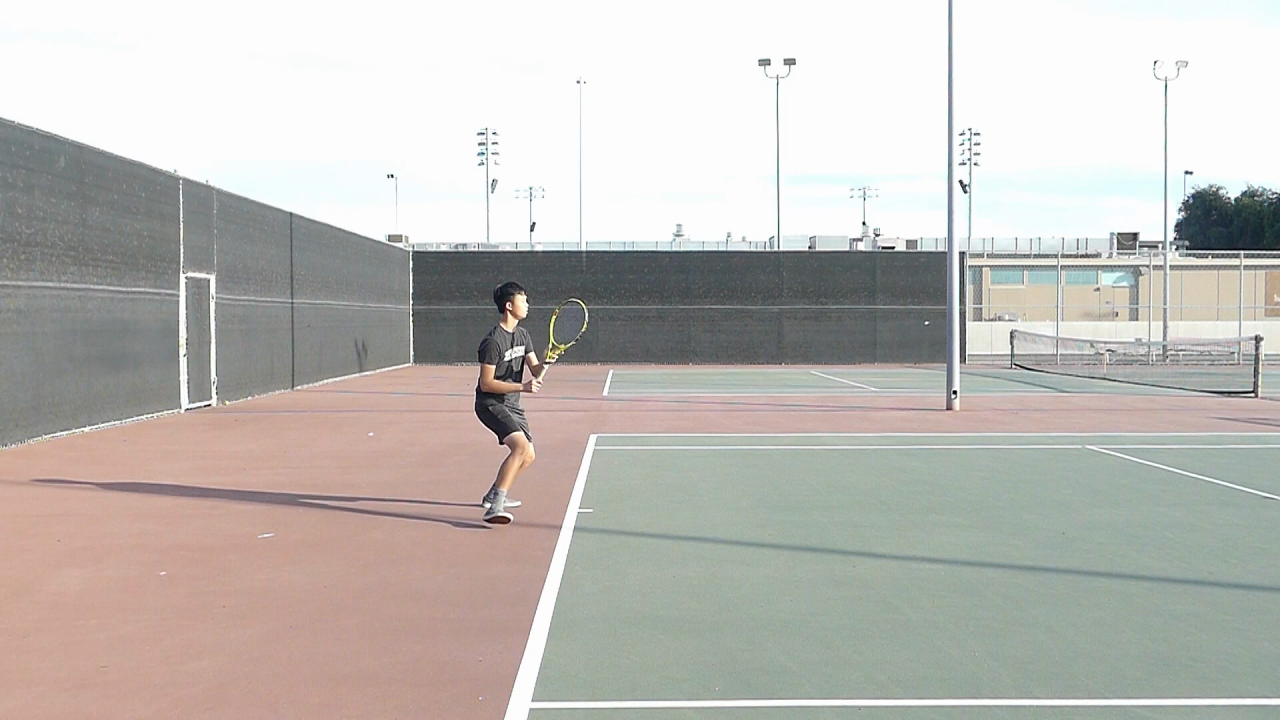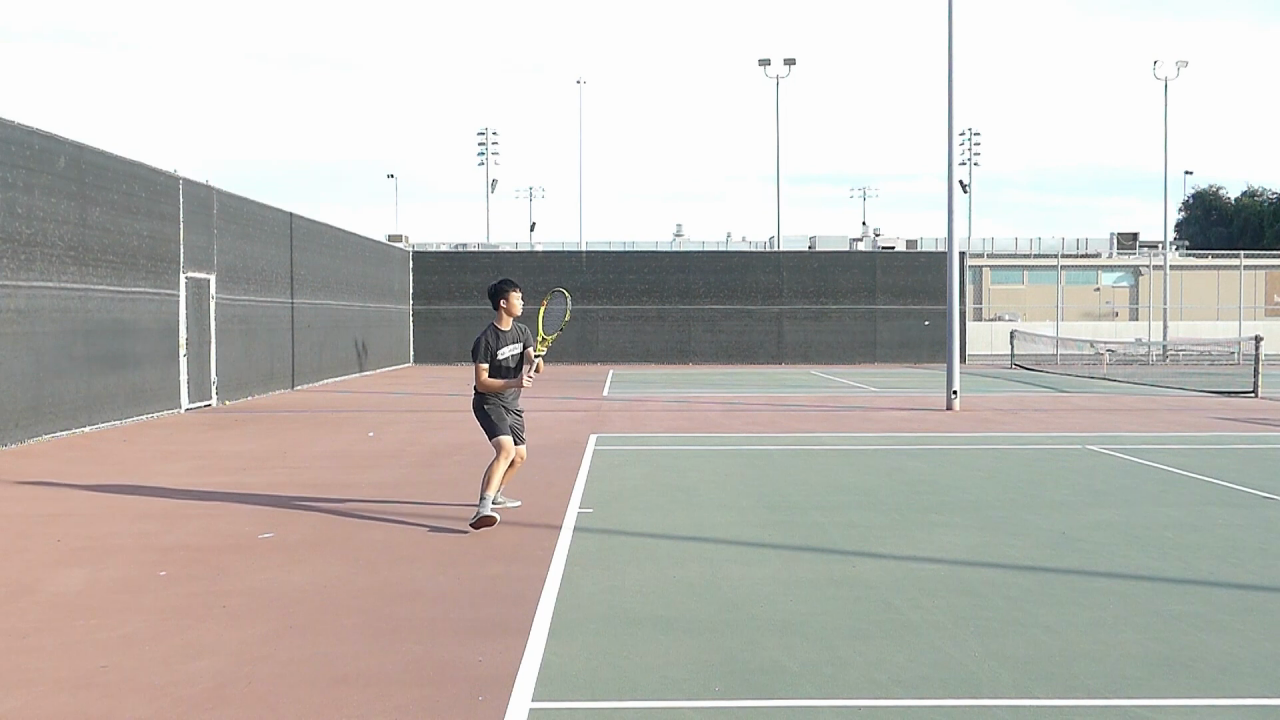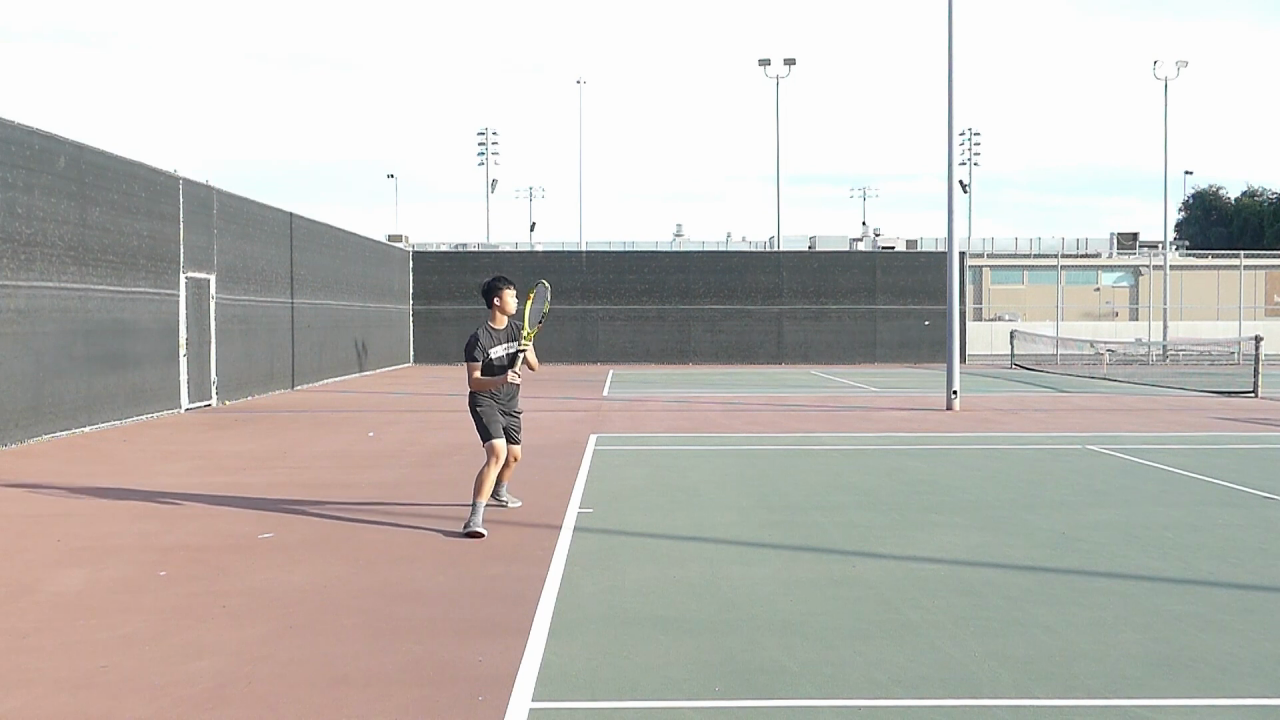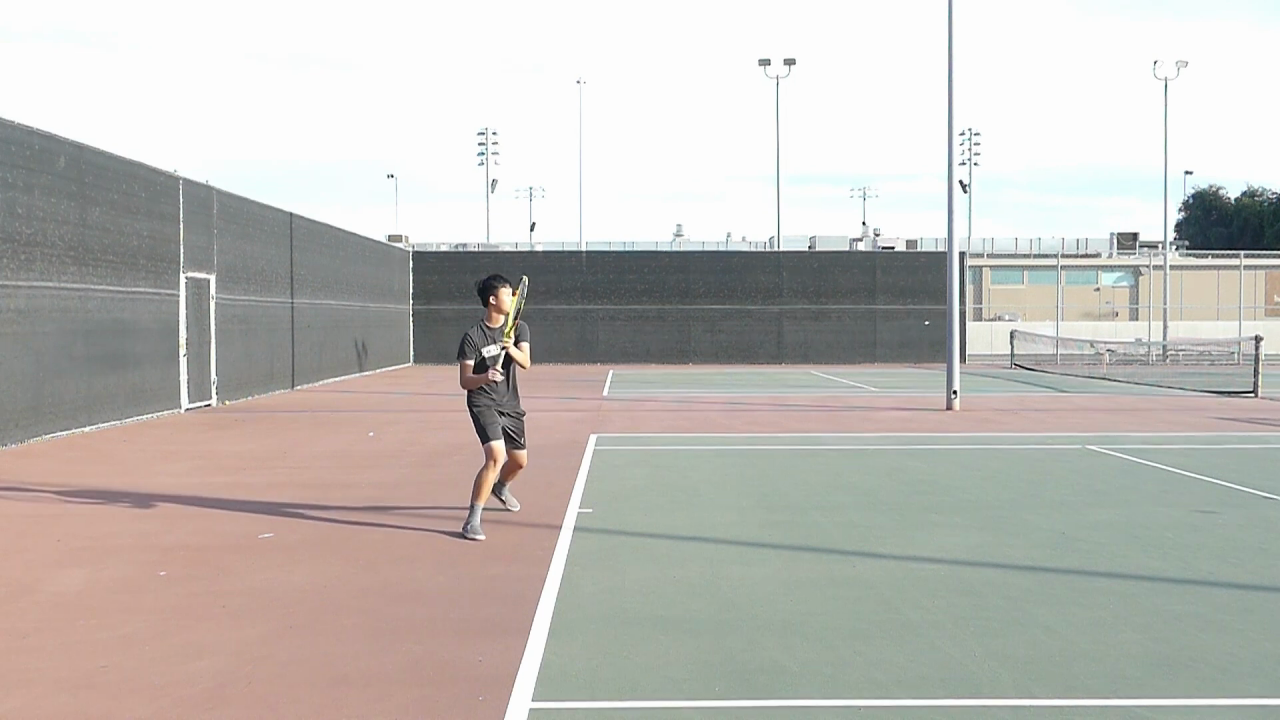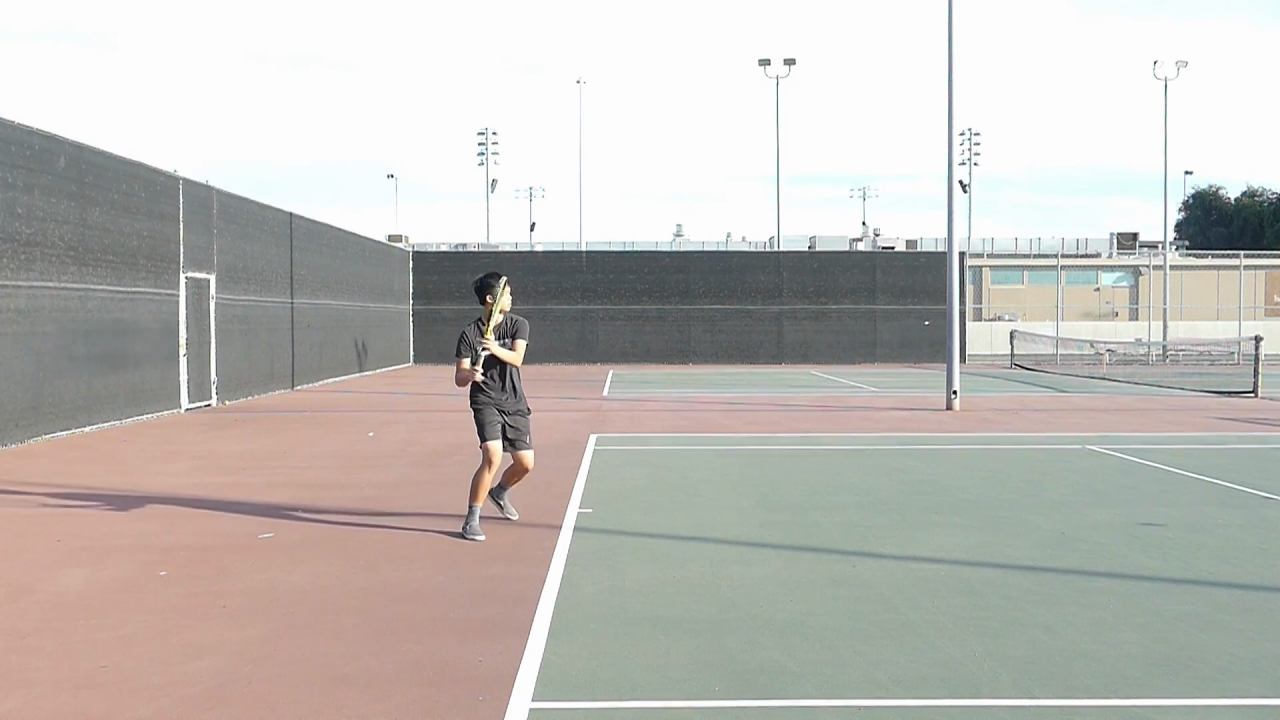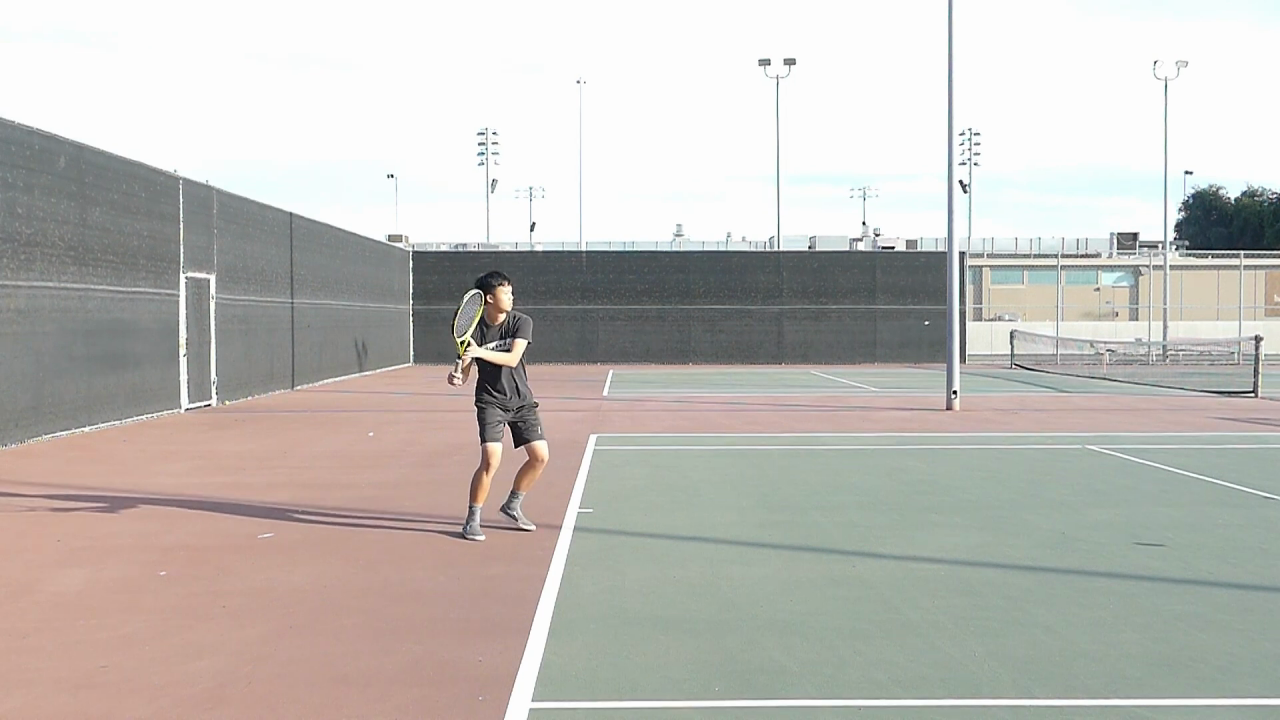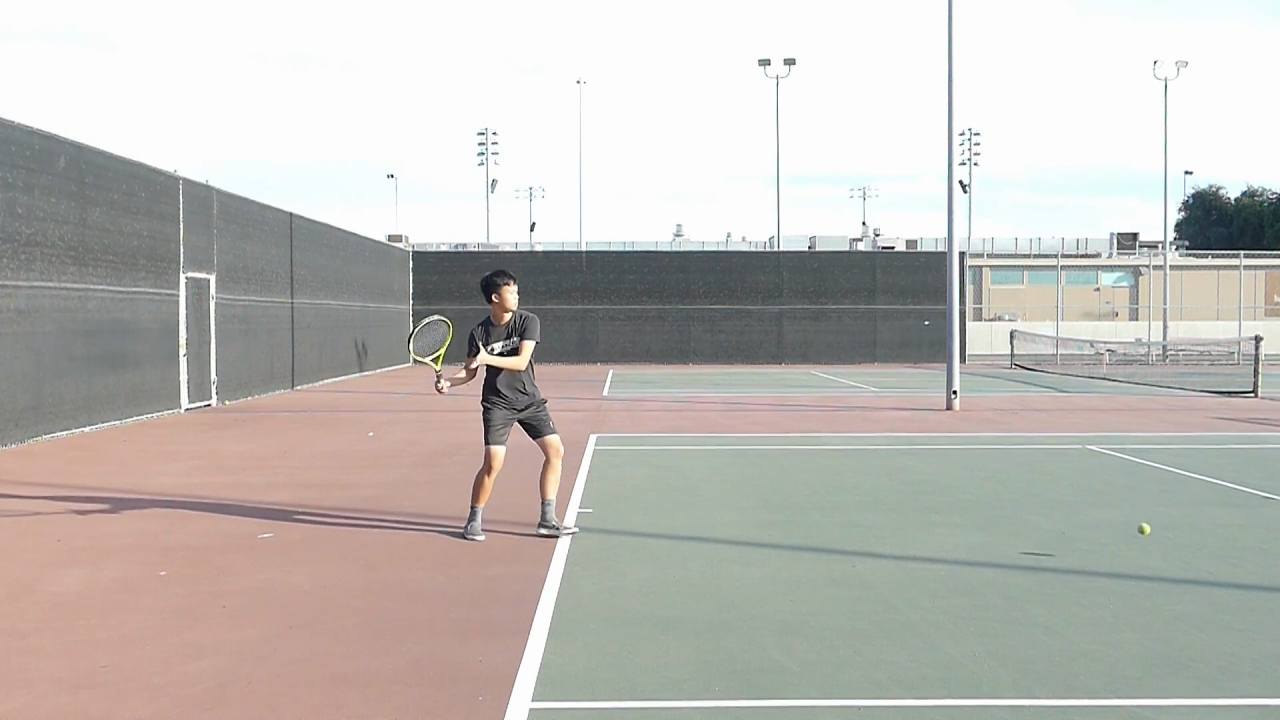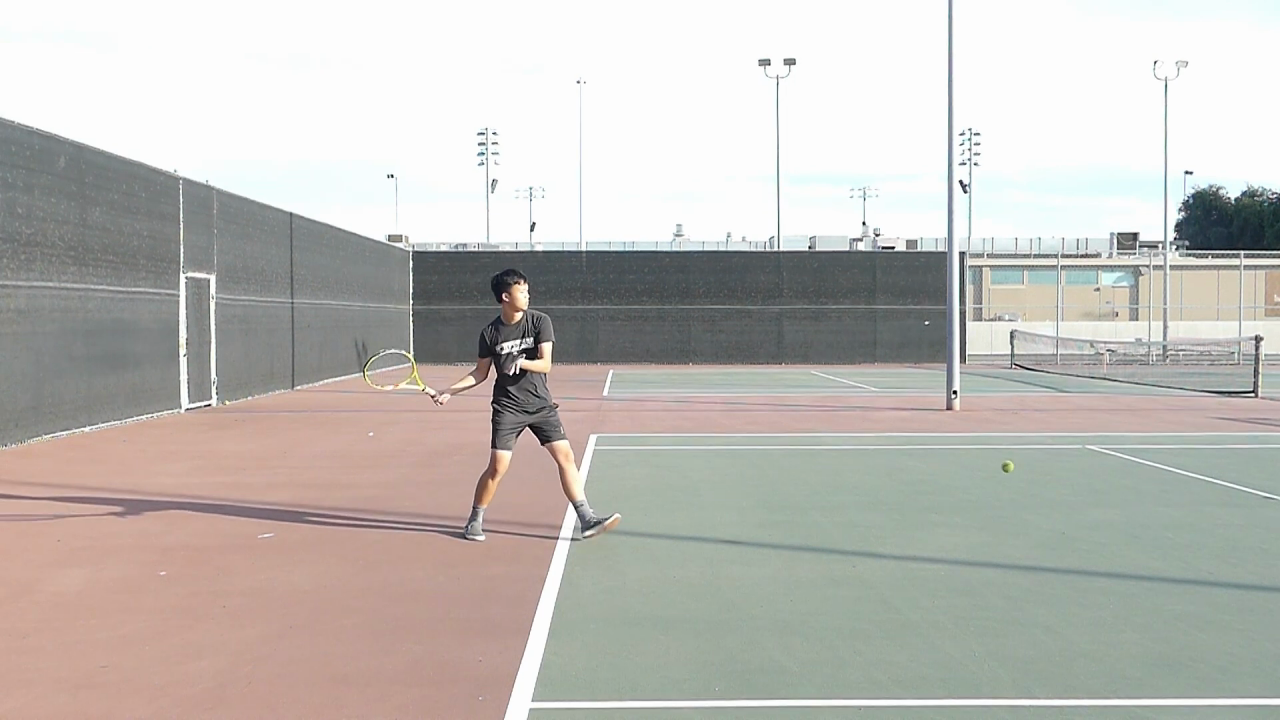
dt=0.2s
person 1, frame 1
left shoulder: (523, 334)
right shoulder: (493, 341)
left elbow: (535, 369)
right elbow: (486, 383)
left wrist: (545, 364)
right wrist: (522, 387)
left hip: (512, 404)
right hip: (492, 404)
left knee: (528, 456)
right knee: (520, 446)
left ankle: (495, 495)
right ankle: (494, 508)
person 1, frame 2
left shoulder: (523, 332)
right shoulder: (485, 340)
left elbow: (537, 368)
right elbow: (481, 384)
left wrist: (538, 357)
right wrist: (514, 383)
left hip: (512, 405)
right hip: (489, 404)
left knee: (519, 456)
right knee: (505, 451)
left ankle: (495, 495)
right ankle: (483, 510)
person 1, frame 3
left shoulder: (519, 330)
right shoulder: (478, 338)
left elbow: (534, 365)
right elbow: (473, 382)
left wrist: (527, 353)
right wrist: (500, 379)
left hip: (510, 404)
right hip: (485, 404)
left knee: (513, 456)
right knee: (497, 455)
left ankle: (498, 491)
right ankle: (475, 519)
person 1, frame 4
left shoulder: (519, 327)
right shoulder: (472, 336)
left elbow: (526, 362)
right elbow: (464, 381)
left wrist: (510, 349)
right wrist: (483, 377)
left hip: (511, 405)
right hip: (484, 404)
left knee: (519, 461)
right knee: (496, 456)
left ankle: (500, 487)
right ankle: (472, 520)
person 1, frame 5
left shoulder: (519, 324)
right shoulder: (469, 334)
left elbow: (517, 359)
right elbow: (459, 377)
left wrist: (494, 348)
right wrist: (468, 376)
left hip: (516, 404)
right hip: (486, 403)
left knee: (526, 464)
right knee: (492, 458)
left ankle: (499, 493)
right ankle: (471, 520)
person 1, frame 6
left shoulder: (521, 322)
right shoulder: (473, 333)
left elbow: (512, 359)
right elbow: (465, 372)
left wrist: (480, 353)
right wrist: (456, 378)
left hip: (522, 401)
right hip: (491, 403)
left knee: (540, 456)
right knee: (490, 460)
left ankle: (512, 504)
right ankle: (472, 520)
person 1, frame 7
left shoulder: (528, 321)
right shoulder: (479, 332)
left elbow: (521, 362)
right elbow: (469, 371)
left wrist: (488, 359)
right wrist: (446, 382)
left hip: (529, 399)
right hip: (497, 404)
left knee: (555, 450)
right knee: (492, 463)
left ankle: (547, 520)
right ankle: (473, 520)
person 1, frame 8
left shoulder: (540, 321)
right shoulder: (489, 333)
left elbow: (547, 364)
right elbow: (479, 374)
left wrist: (525, 363)
right wrist: (448, 392)
left hip: (541, 403)
right hip: (508, 407)
left knee: (565, 456)
right knee: (497, 466)
left ankle: (587, 520)
right ankle: (475, 520)
